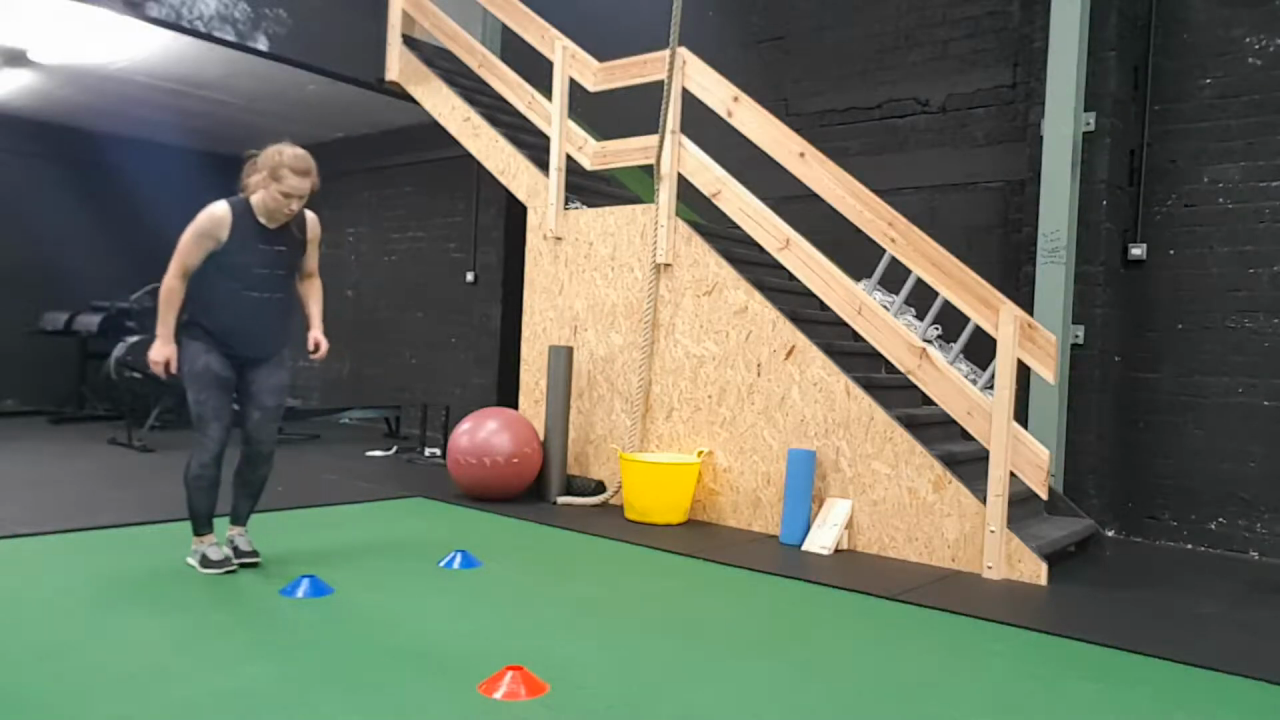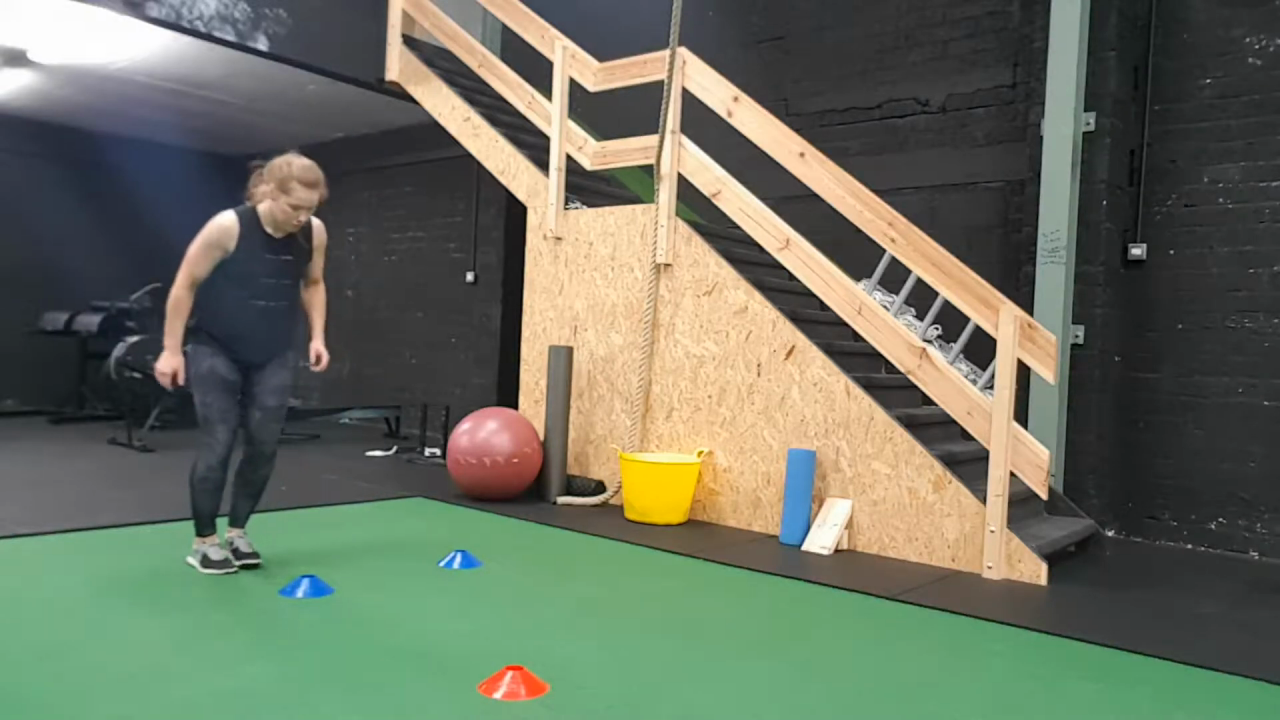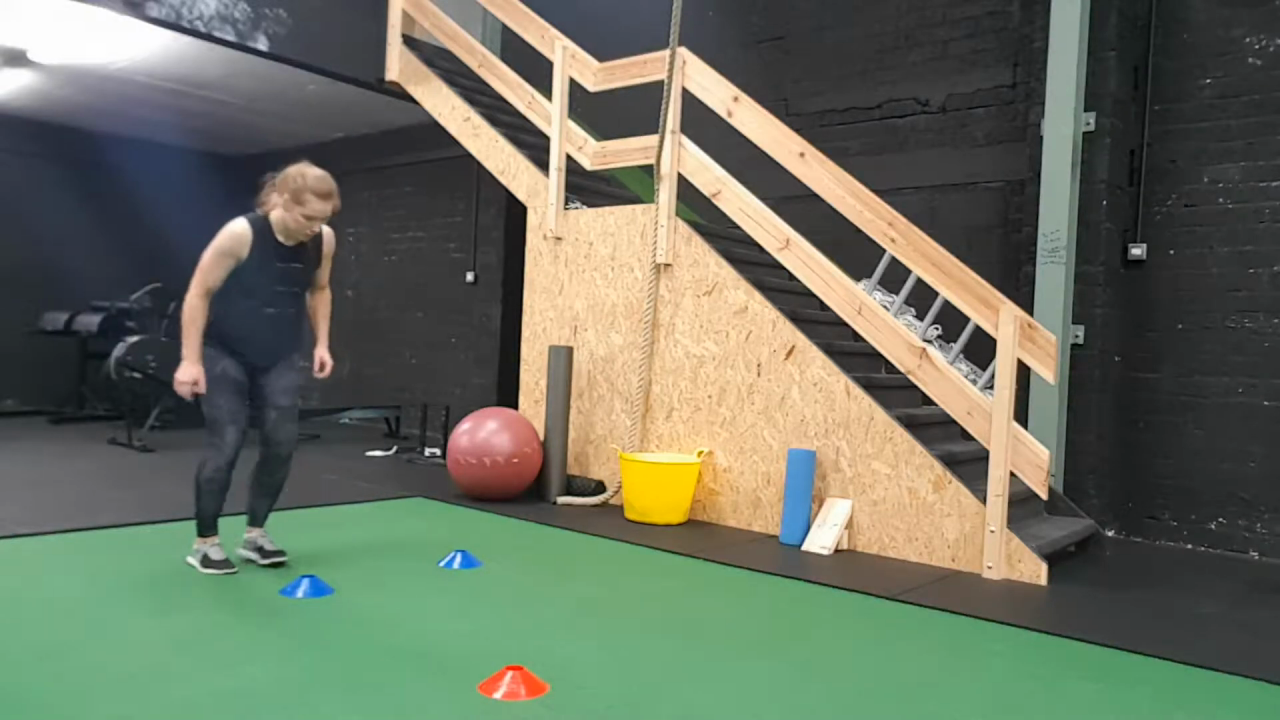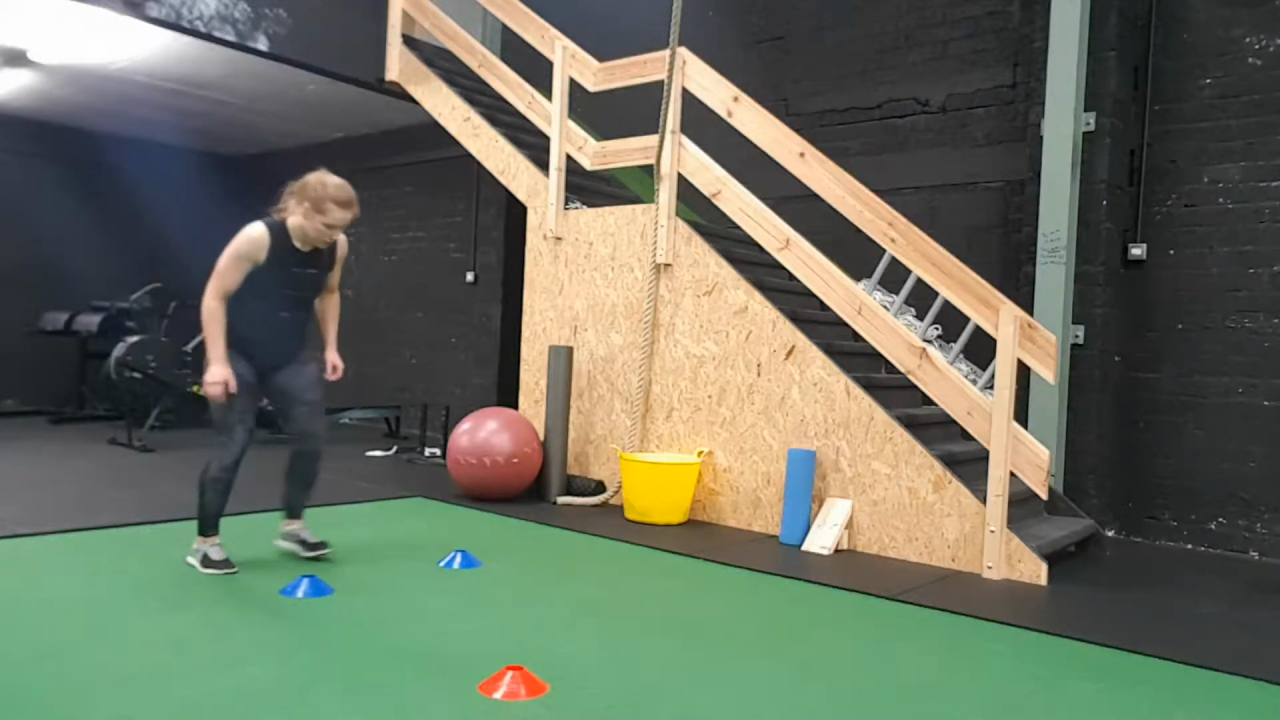
dt=0.1s
person 1, frame 1
left shoulder: (308, 226)
right shoulder: (220, 217)
left elbow: (308, 277)
right elbow: (177, 275)
left wrist: (316, 325)
right wrist: (164, 338)
left hip: (270, 353)
right hip: (208, 346)
left knee: (261, 443)
right knee: (213, 442)
left ankle: (237, 531)
right ankle: (202, 541)
person 1, frame 2
left shoulder: (315, 233)
right shoulder: (228, 227)
left elbow: (313, 284)
right elbow: (185, 286)
left wrist: (317, 335)
right wrist: (171, 349)
left hip: (274, 356)
right hip: (215, 350)
left knee: (264, 444)
right knee: (219, 444)
left ankle: (237, 533)
right ankle: (204, 542)
person 1, frame 3
left shoulder: (324, 242)
right shoulder: (240, 234)
right elbow: (198, 295)
left wrist: (321, 343)
right wrist: (190, 361)
left hip: (281, 357)
right hip: (224, 355)
left knee: (282, 443)
right knee: (226, 445)
left ankle: (255, 534)
right ankle: (205, 542)
person 1, frame 4
left shoulder: (337, 247)
right shoulder: (258, 237)
right elbow: (215, 297)
left wrist: (331, 347)
right wrist: (216, 362)
left hip: (291, 357)
right hip: (238, 354)
left knee: (311, 437)
right knee: (234, 445)
left ankle: (292, 527)
right ankle: (204, 543)
